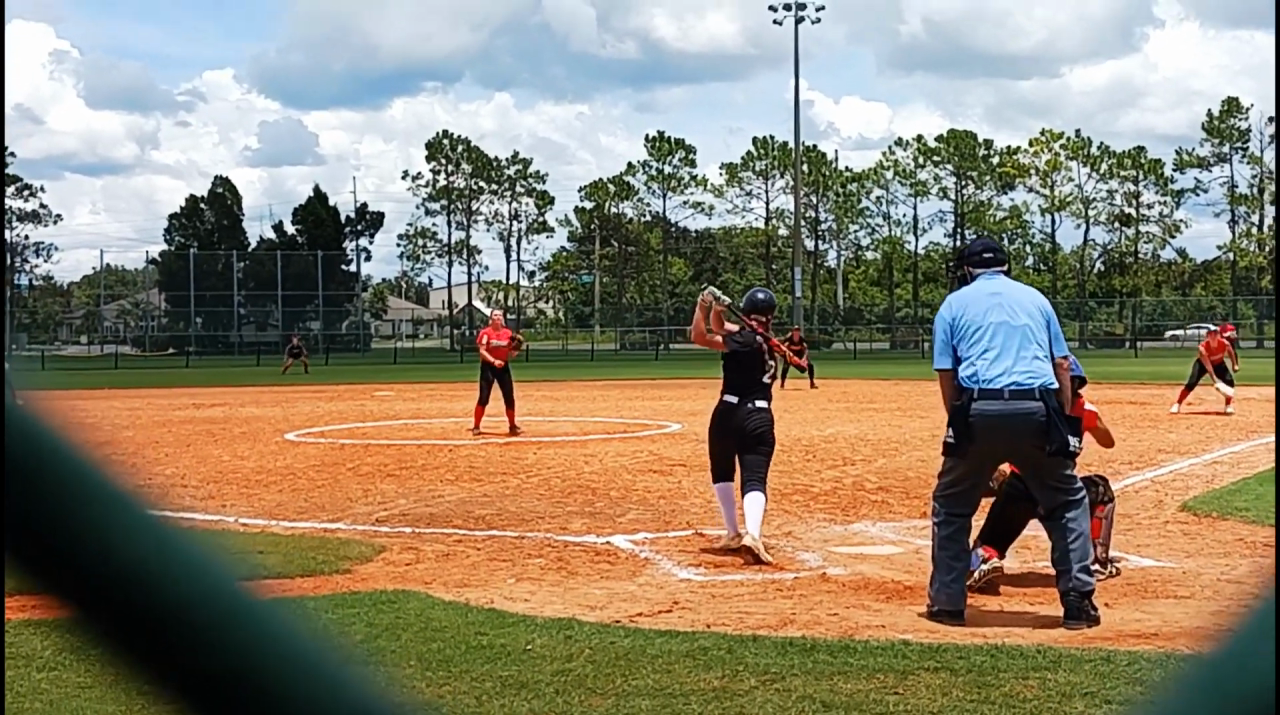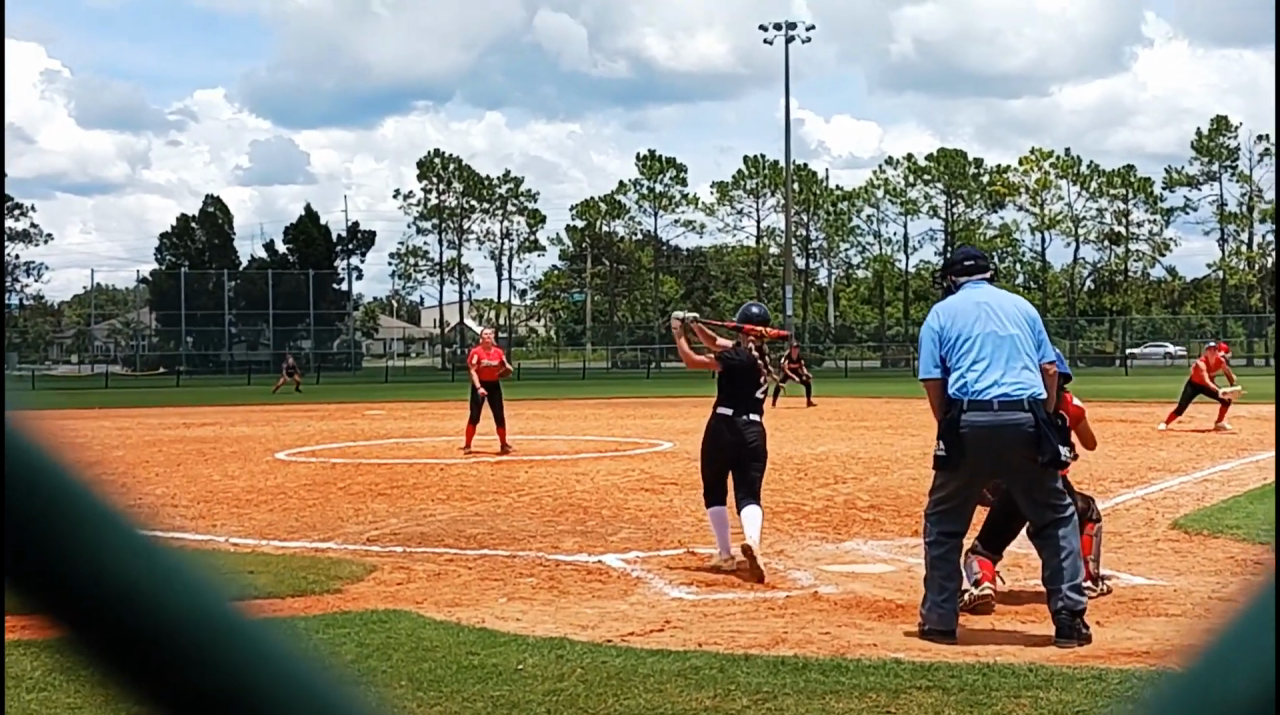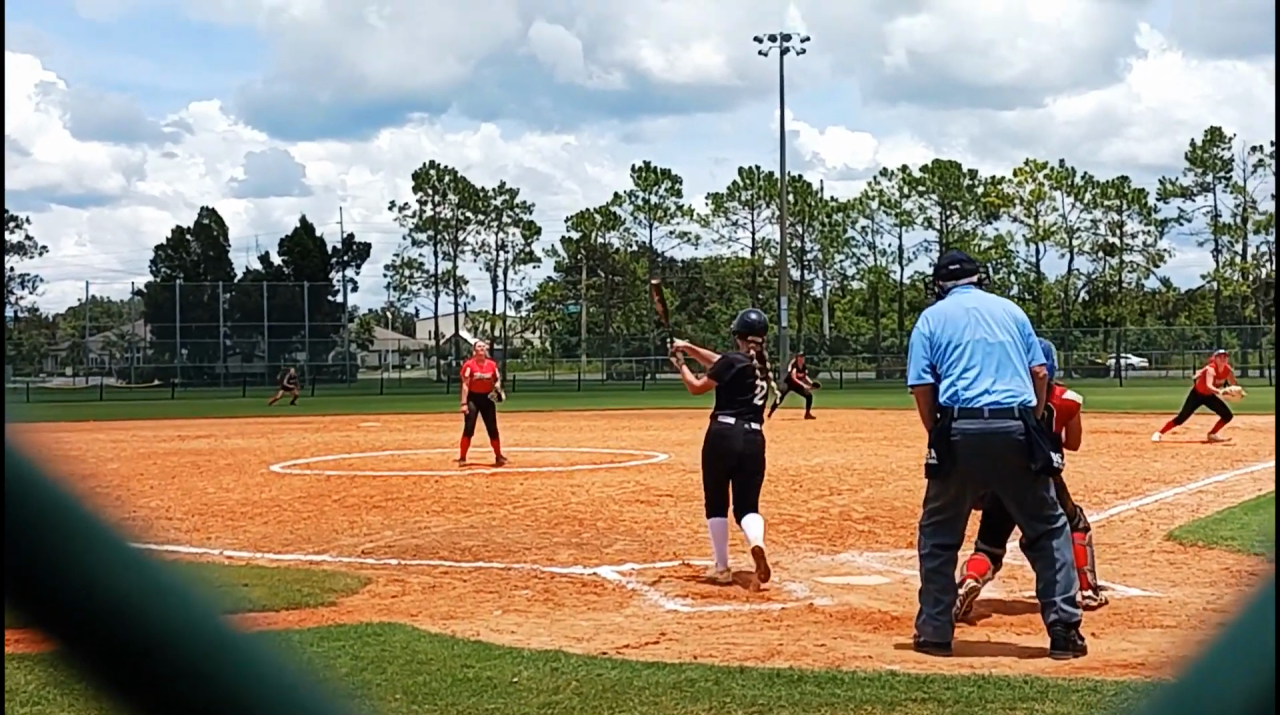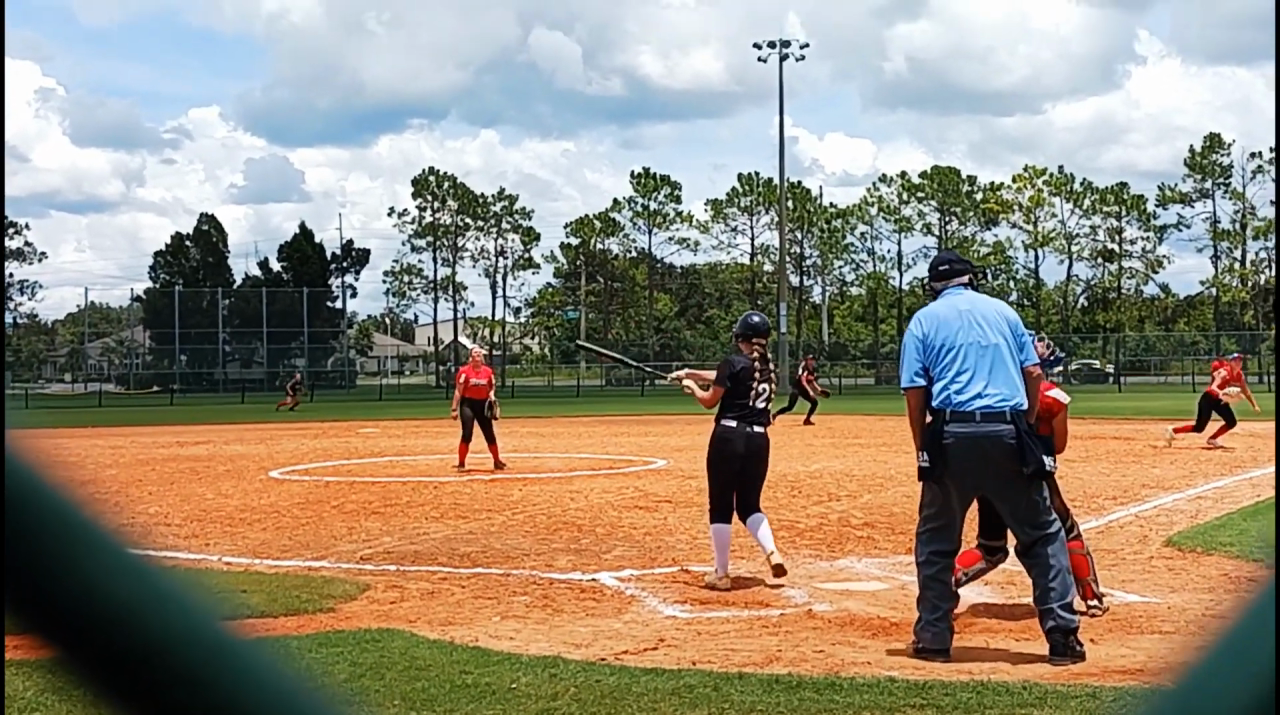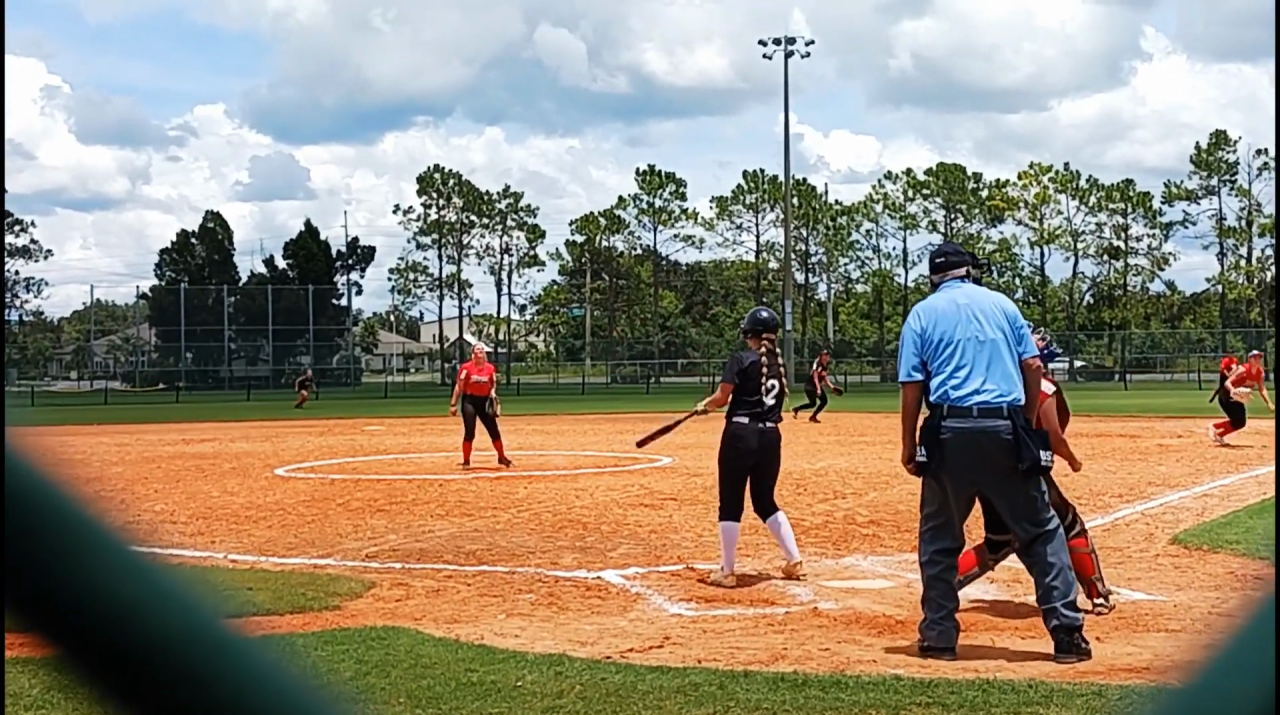
dt=0.1s
person 1, frame 1
left shoulder: (954, 303)
right shoulder: (1035, 297)
left elbow: (946, 374)
right elbow: (1062, 364)
left wrist: (961, 425)
right wrist: (1060, 421)
left hip: (979, 410)
right hip: (1036, 409)
left knee: (952, 505)
right knee: (1067, 503)
left ankle: (947, 602)
right ankle: (1078, 602)
person 1, frame 2
left shoulder: (941, 312)
right shoulder: (1021, 305)
left elbow: (933, 384)
right elbow: (1049, 371)
left wrist: (950, 436)
right wrist: (1046, 431)
left hip: (969, 423)
right hip: (1026, 421)
left knee: (943, 523)
right knee: (1056, 519)
left ankle: (939, 621)
right ankle: (1069, 619)
person 1, frame 3
left shoulder: (930, 318)
right shoulder: (1010, 309)
left elbow: (923, 389)
right elbow: (1040, 373)
left wrist: (938, 443)
right wrist: (1033, 428)
left hip: (960, 430)
right hip: (1016, 427)
left knee: (939, 534)
right knee: (1047, 529)
left ankle: (935, 631)
right ankle: (1064, 631)
person 1, frame 4
left shoulder: (923, 320)
right shoulder: (1003, 310)
left elbow: (915, 392)
right elbow: (1034, 373)
left wrist: (924, 448)
right wrist: (1026, 429)
left hip: (952, 434)
right hip: (1008, 432)
left knee: (936, 540)
right knee: (1041, 534)
left ankle: (933, 637)
right ankle: (1062, 637)
person 1, frame 5
left shoulder: (922, 313)
right shoulder: (1001, 302)
left elbow: (911, 385)
right elbow: (1033, 365)
left wrist: (909, 443)
right wrist: (1030, 421)
left hip: (949, 431)
right hip: (1006, 427)
left knee: (939, 537)
right knee: (1040, 530)
left ankle: (939, 635)
right ankle: (1067, 633)
person 2, frame 1
left shoulder: (744, 342)
right shoulder: (765, 338)
left elbow: (701, 337)
right elbow: (721, 329)
left wrist: (702, 305)
right wrist: (713, 307)
left hip: (729, 413)
right hip: (760, 417)
left knee: (723, 472)
right knee: (755, 480)
left ankle: (734, 534)
right ankle: (752, 536)
person 2, frame 2
left shoulder: (738, 356)
right shoulder: (758, 354)
left elbow: (692, 361)
right elbow: (717, 344)
left wrist: (679, 332)
right wrist: (696, 325)
left hip: (723, 428)
right hip: (753, 432)
left knee: (715, 493)
right knee: (749, 497)
left ankle: (725, 555)
right ankle: (752, 541)
person 2, frame 3
left shoulder: (733, 360)
right shoulder: (762, 363)
left elbow: (700, 386)
right elbow: (719, 364)
left wrist: (680, 365)
right wrist: (689, 348)
left hip: (723, 435)
right hip: (753, 439)
left knee: (716, 503)
right knee: (747, 506)
left ankle: (721, 568)
right ankle: (758, 543)
person 2, frame 4
left shoulder: (733, 363)
right shoulder: (766, 366)
left elbow: (709, 400)
left wrist: (691, 384)
right wrist: (693, 374)
left hip: (727, 438)
right hip: (757, 442)
left knee: (721, 508)
right knee: (750, 506)
left ankle: (721, 574)
right ankle: (772, 552)
person 2, frame 5
left shoulder: (740, 359)
right shoulder: (777, 363)
left elbow: (721, 399)
left wrist: (707, 405)
right wrist: (714, 401)
left hip: (739, 435)
right hip: (769, 437)
left knee: (730, 506)
right knee: (765, 501)
left ankle: (726, 572)
right ankle: (794, 560)
person 3, frame 1
right shoulder: (1083, 407)
right elbow: (1108, 442)
left hip: (1018, 488)
left knee: (985, 546)
right knee: (1101, 491)
left ankle: (987, 569)
right ankle: (1099, 564)
person 3, frame 2
right shoulder: (1072, 406)
right elbow: (1090, 445)
left knee: (983, 554)
right knee: (1089, 513)
left ankle: (982, 583)
right ankle: (1090, 580)
person 3, frame 3
right shoulder: (1067, 399)
right elbow: (1073, 444)
left knee: (988, 552)
right knee: (1076, 526)
left ankle: (966, 583)
right ankle: (1089, 592)
person 3, frame 4
right shoulder: (1054, 396)
right elbow: (1059, 445)
left knee: (990, 548)
right knee: (1068, 533)
left ankle: (950, 579)
right ankle: (1092, 598)
person 3, frame 5
right shoulder: (1043, 387)
right elbow: (1052, 437)
right wrist: (1072, 459)
left knee: (996, 545)
right knee: (1072, 529)
right ankle: (1098, 594)
